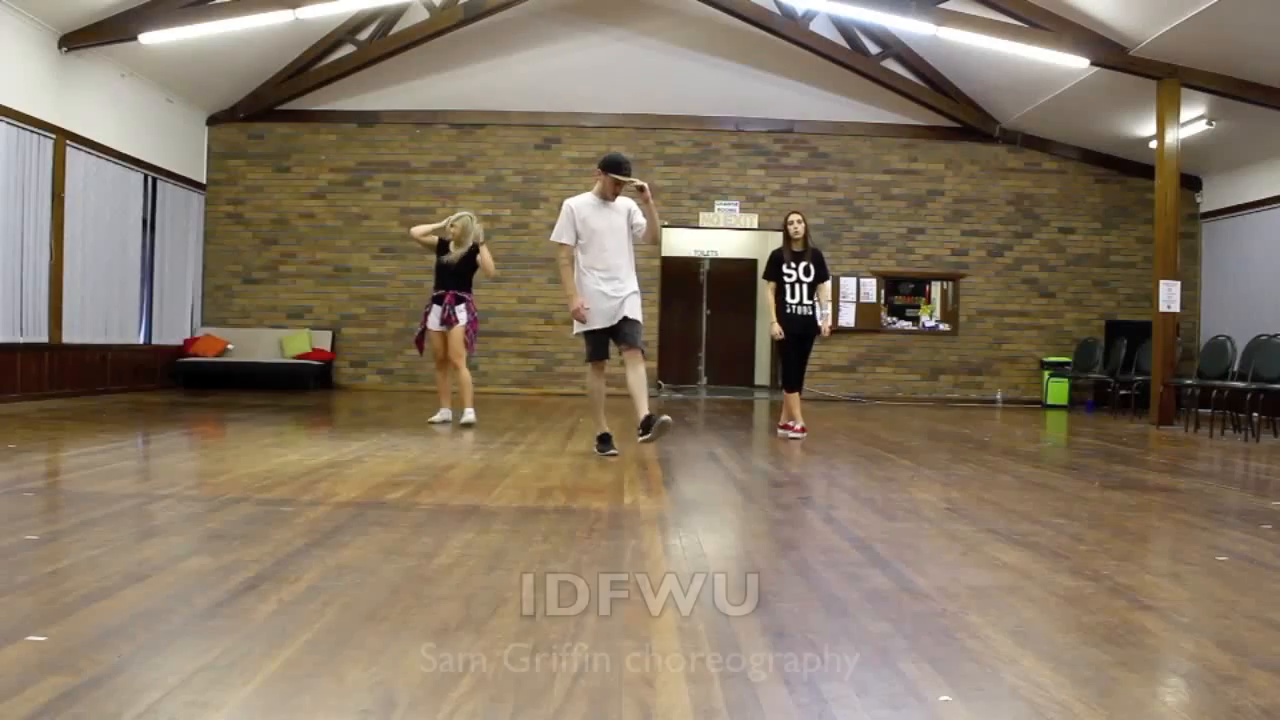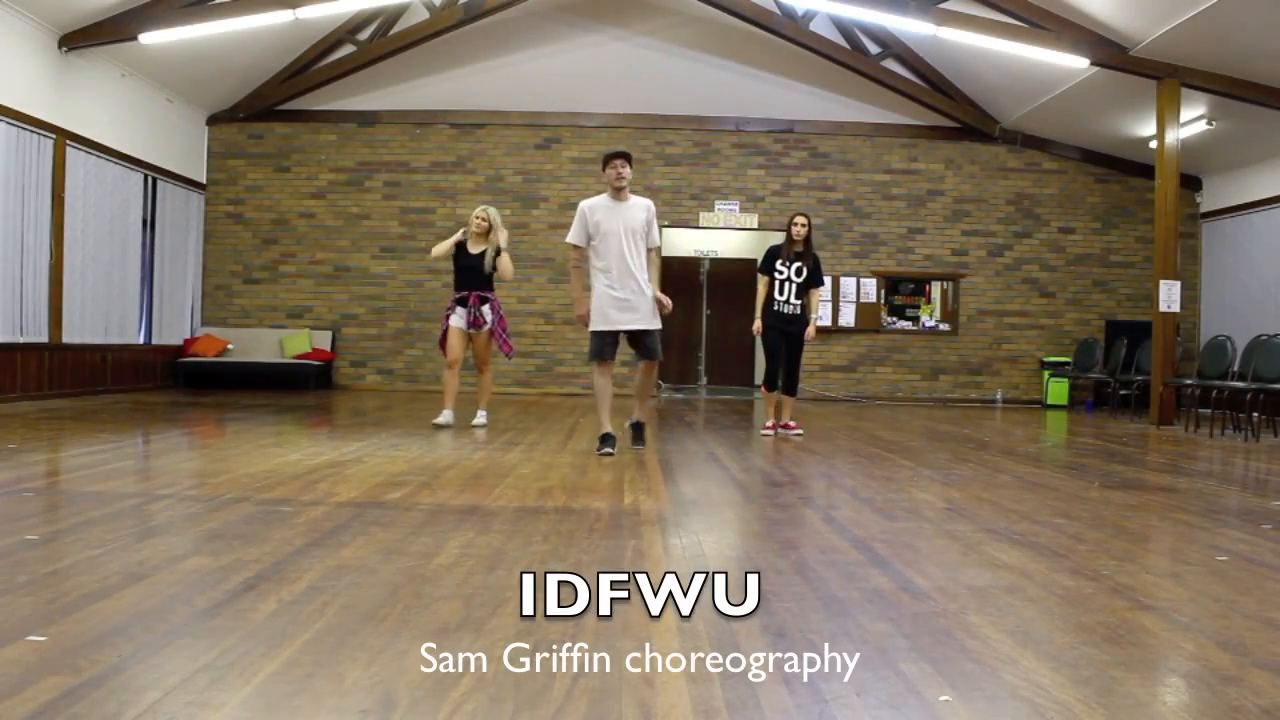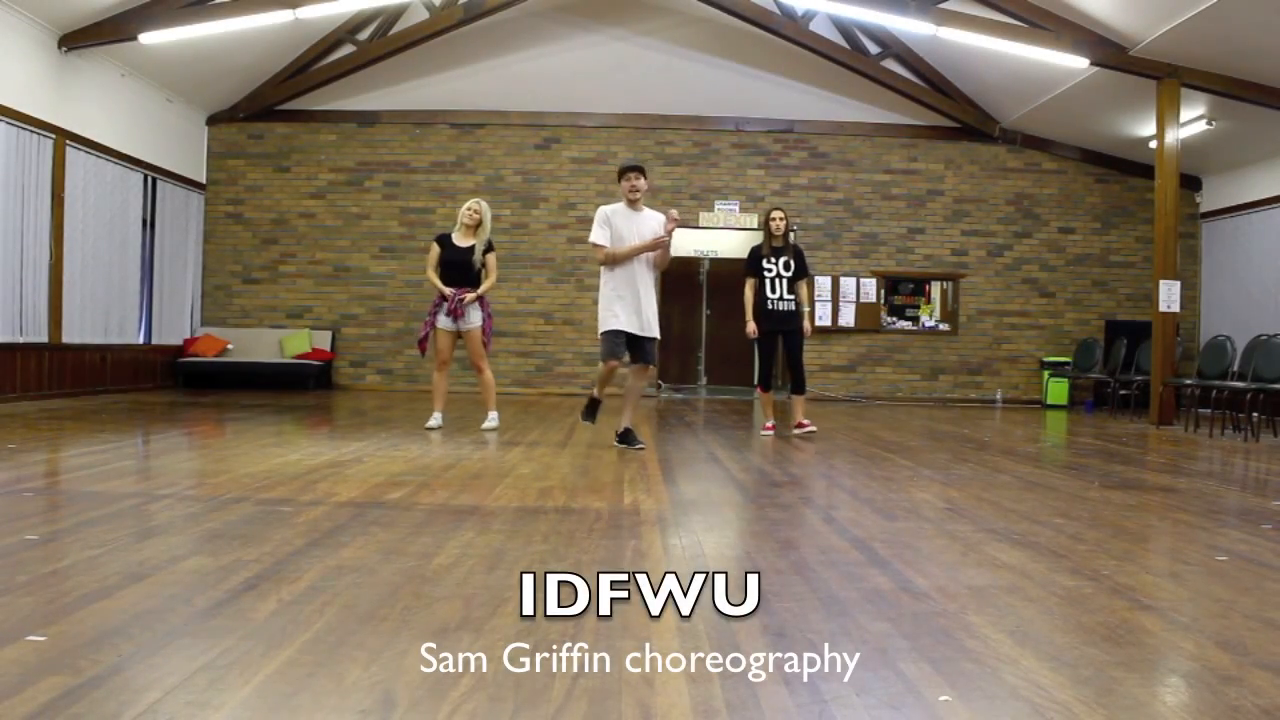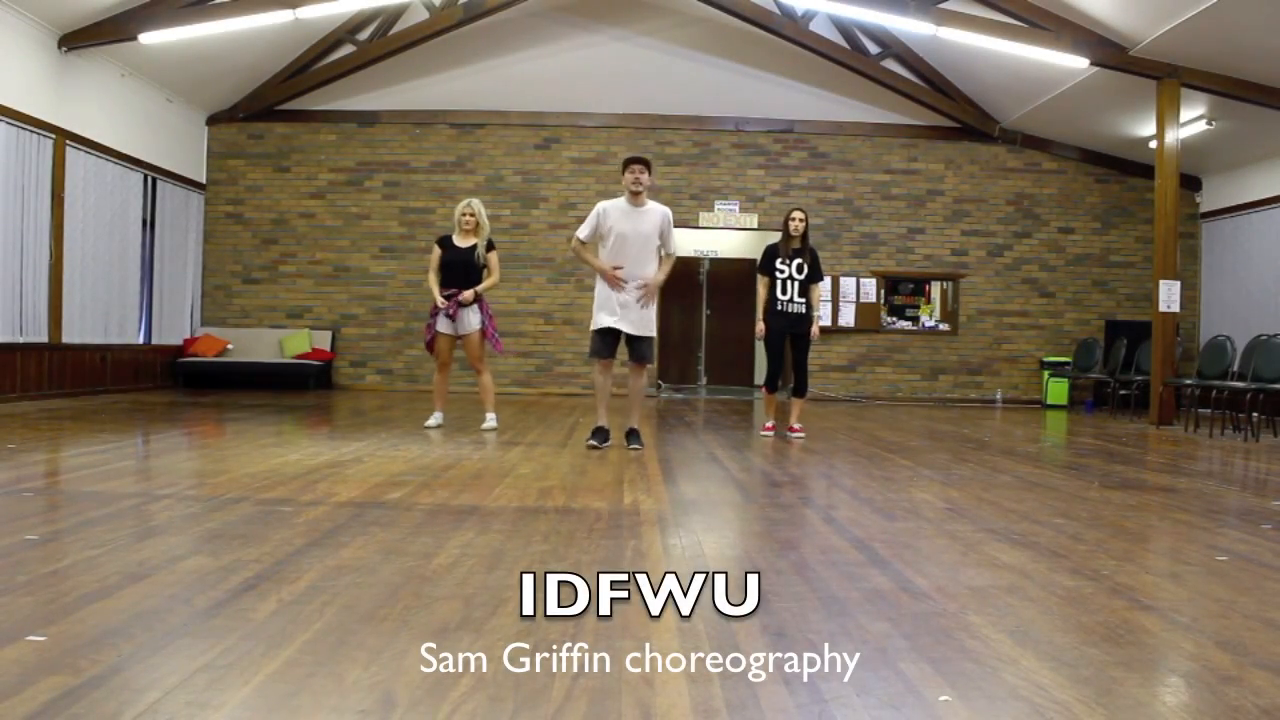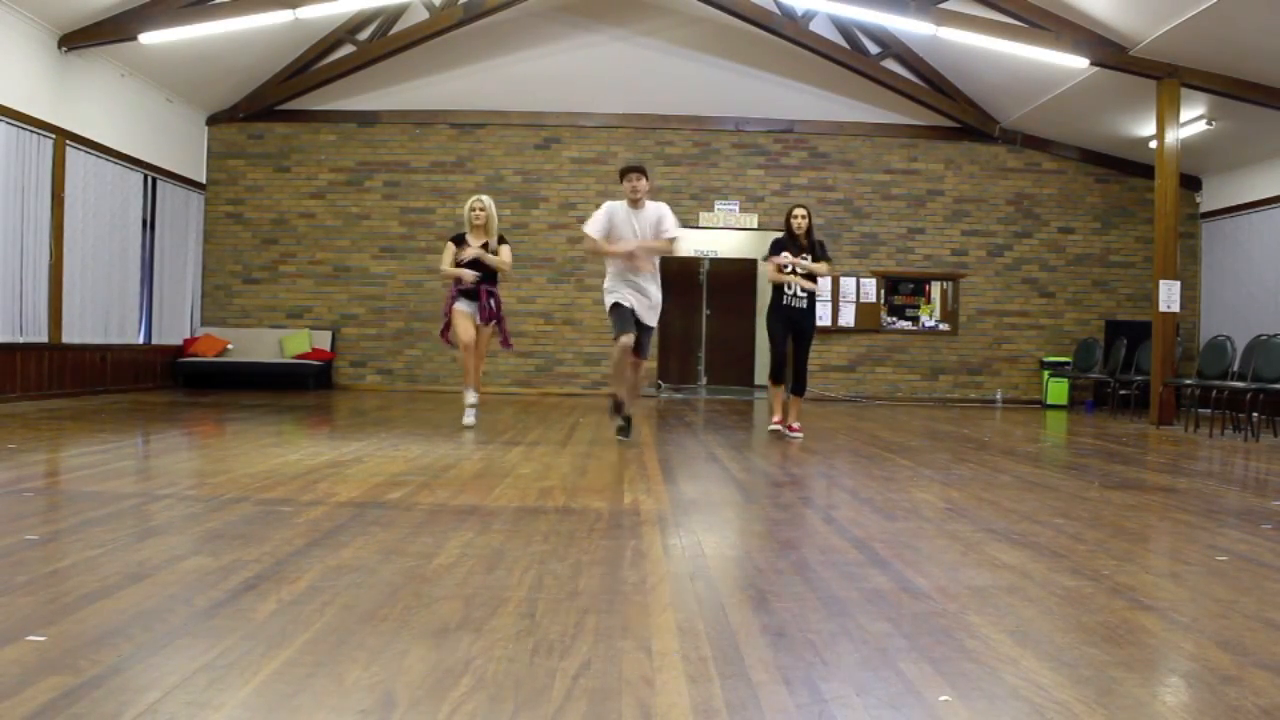
dt=1s
person 1, frame 1
left shoulder: (627, 206)
right shoulder: (574, 206)
left elbow: (653, 238)
right elbow: (564, 256)
left wrist: (647, 202)
right wrist: (573, 296)
left hip: (627, 295)
right hip: (593, 300)
left knee: (633, 354)
right knee: (597, 364)
left ankle: (645, 420)
right ankle: (602, 433)
person 1, frame 2
left shoulder: (646, 207)
right shoulder: (588, 208)
left elbow: (653, 254)
right elbow: (577, 258)
left wrist: (656, 291)
right wrist: (579, 299)
left hip: (641, 301)
right hip: (605, 301)
left knee: (650, 361)
right knee: (603, 364)
left ankle: (638, 420)
right ankle: (606, 433)
person 1, frame 3
left shoulder: (656, 218)
right shoulder: (607, 213)
left elbow: (660, 265)
right elbow: (602, 256)
left wrist: (668, 235)
right wrist: (642, 247)
left hip: (645, 305)
right hip: (615, 303)
left knee: (642, 366)
right knee: (611, 361)
left ankle: (625, 428)
right ankle: (596, 394)
person 1, frame 4
left shoulder: (662, 214)
right shoulder: (605, 209)
left elbow: (669, 256)
right elbow: (577, 244)
left wrist: (658, 279)
right wrist: (601, 268)
left hip: (641, 303)
right hip: (609, 301)
left knee: (639, 365)
right knee: (603, 362)
left ankle: (633, 428)
right ankle: (601, 427)
person 1, frame 5
left shoulder: (660, 210)
right shoulder: (610, 210)
left elbow: (667, 247)
right elbow: (590, 245)
left wrist: (635, 245)
right wrist: (629, 252)
left hip: (648, 295)
right hip: (619, 290)
left knee: (638, 359)
right knee: (625, 343)
left ankle: (626, 413)
right ankle: (617, 396)
person 2, frame 1
left shoulder: (815, 255)
right shoulder: (778, 256)
left elbow: (822, 288)
right elbow: (771, 291)
left wrist: (826, 317)
right wrist: (773, 321)
left hip: (807, 323)
right hip: (786, 322)
left knee: (798, 372)
right knee: (789, 371)
left ankle: (785, 421)
right ankle: (798, 423)
person 2, frame 2
left shoulder: (811, 259)
right shoulder: (774, 252)
left elbow: (814, 292)
right elbow: (763, 285)
left wrist: (812, 322)
right wrist: (757, 317)
left hip: (797, 322)
right hip: (772, 320)
left knee: (792, 371)
right knee: (772, 369)
left ankle: (786, 420)
right ankle: (770, 420)
person 2, frame 3
left shoulder: (795, 251)
right shoulder: (757, 252)
left elbow: (801, 285)
right elbow: (749, 287)
left wrist: (806, 317)
right wrist: (749, 319)
left hip: (791, 319)
right hip: (765, 319)
left knee: (796, 367)
right knee: (766, 369)
left ankle: (799, 420)
right ankle: (769, 420)
person 2, frame 4
left shoulder: (810, 254)
right shoulder: (772, 251)
left elbow: (814, 289)
right elbow: (762, 286)
left wrist: (815, 320)
right wrist: (759, 319)
left hip: (801, 321)
right hip: (775, 319)
left knee: (800, 370)
right knee: (774, 369)
left ankle: (794, 422)
right ankle: (769, 420)
person 2, frame 5
left shoulder: (817, 246)
right shoulder: (779, 244)
left elbow: (823, 270)
right elbow: (772, 276)
left wrist: (791, 260)
right wrist: (801, 281)
left hip: (805, 314)
right hip: (779, 312)
left knee: (800, 366)
right knee: (778, 358)
left ankle: (793, 421)
right ankle: (777, 417)
person 3, frame 1
left shoulder: (473, 251)
right shoulder: (441, 245)
left elbow: (490, 272)
right elbow: (414, 233)
left wrist: (482, 243)
right wrist: (442, 224)
left hip: (460, 308)
right hip: (437, 307)
left knee: (457, 361)
right knee: (440, 362)
left ankle: (469, 410)
right ankle: (445, 410)
person 3, frame 2
left shoulder: (494, 251)
right shoulder: (459, 246)
left elbow: (507, 276)
right elbow: (435, 254)
left wrist: (503, 246)
right wrist: (455, 237)
left hip: (484, 308)
right hip: (459, 308)
left knee: (482, 365)
right knee: (452, 362)
left ankle: (482, 413)
right ankle: (447, 412)
person 3, frame 3
left shoulder: (485, 244)
right shoulder: (443, 240)
left elbow: (492, 277)
right elbow: (430, 270)
left wrist: (477, 293)
right wrist: (442, 287)
left hip: (472, 306)
right hip: (445, 305)
left knee: (480, 363)
right knee: (441, 362)
left ankle: (492, 414)
right ankle: (437, 414)
person 3, frame 4
left shoulder: (485, 244)
right shoulder: (443, 242)
left elbow: (494, 277)
right elbow: (432, 273)
left wrist: (475, 291)
right wrist: (437, 295)
left hip: (472, 309)
right hip: (445, 308)
left knee: (479, 365)
right knee: (442, 364)
left ankle: (490, 415)
right ankle: (438, 413)
person 3, frame 5
left shoulder: (498, 241)
right shoulder: (457, 240)
left elbow: (505, 266)
right elbow: (444, 268)
left wrist: (480, 253)
right wrist: (461, 271)
left hip: (486, 302)
right hip: (462, 299)
left knee: (478, 359)
right knee: (467, 341)
left ankle: (470, 410)
right ankle: (469, 389)
